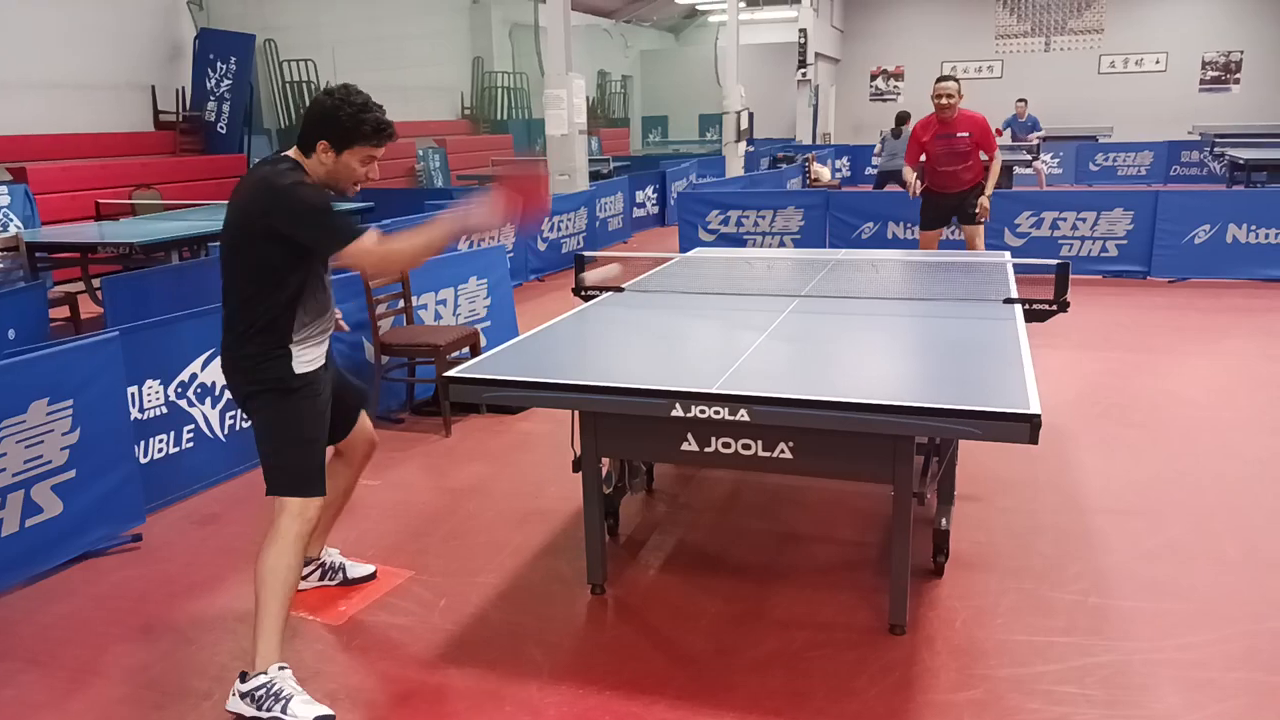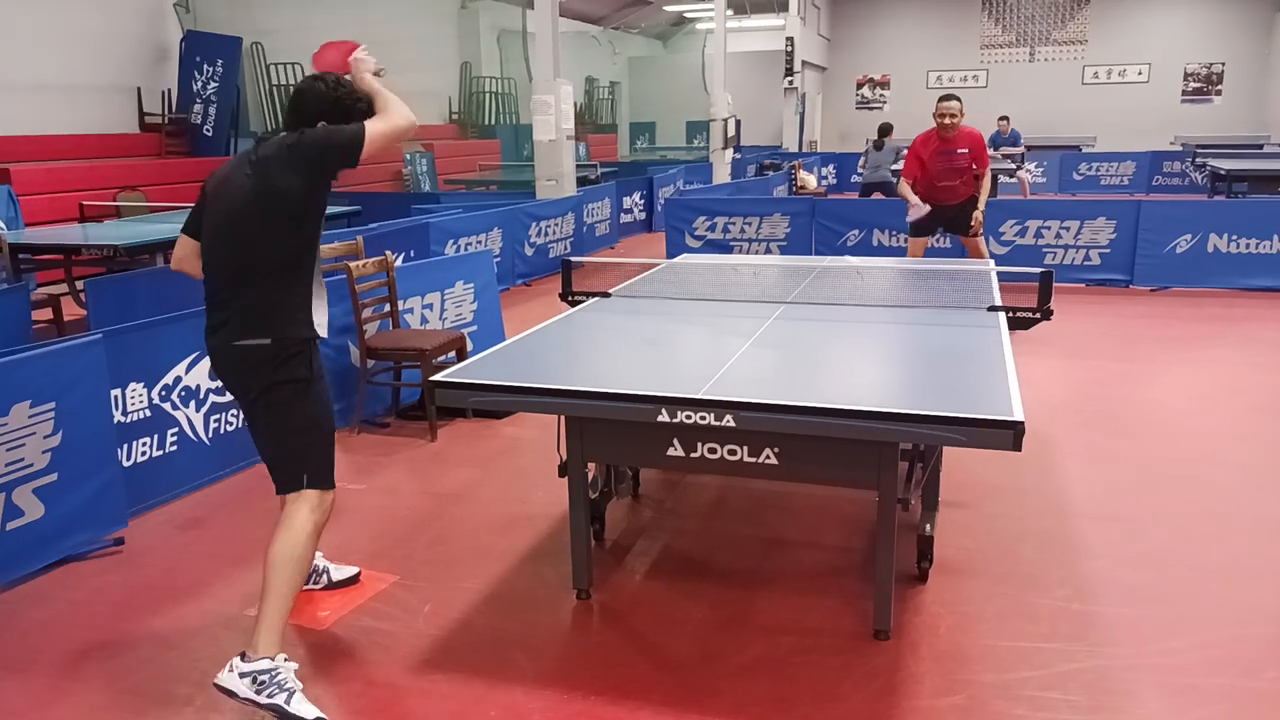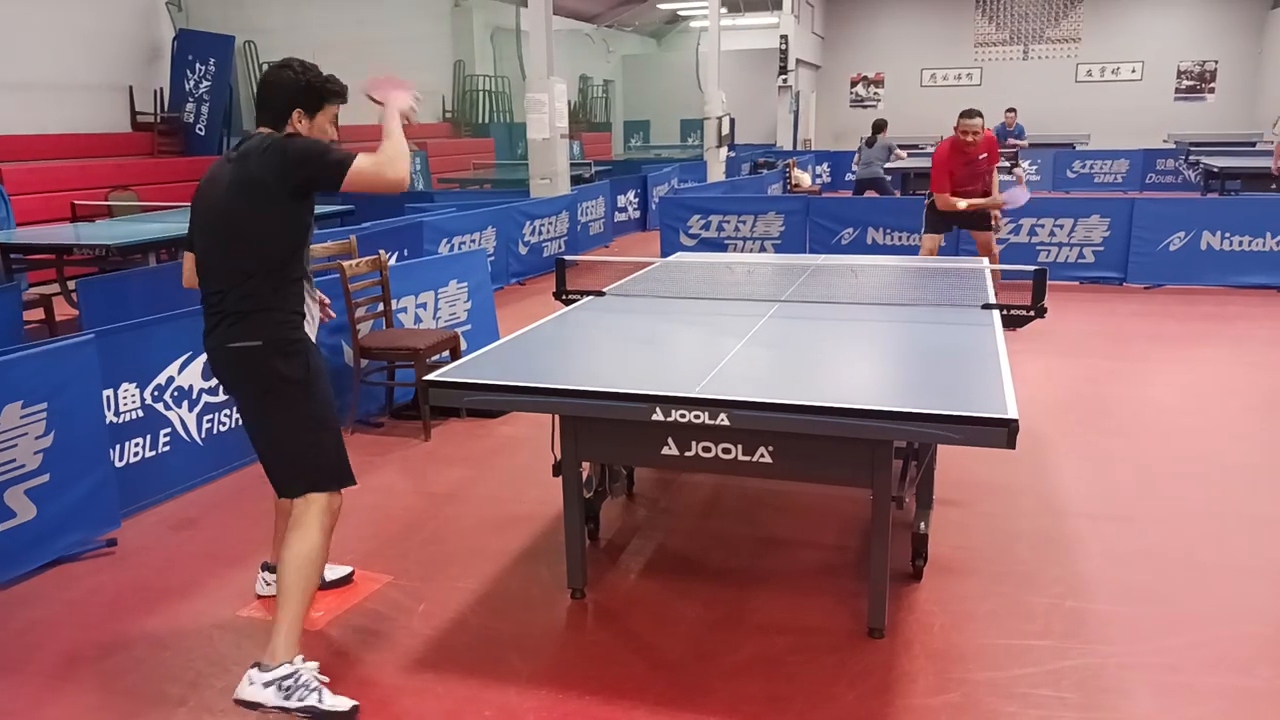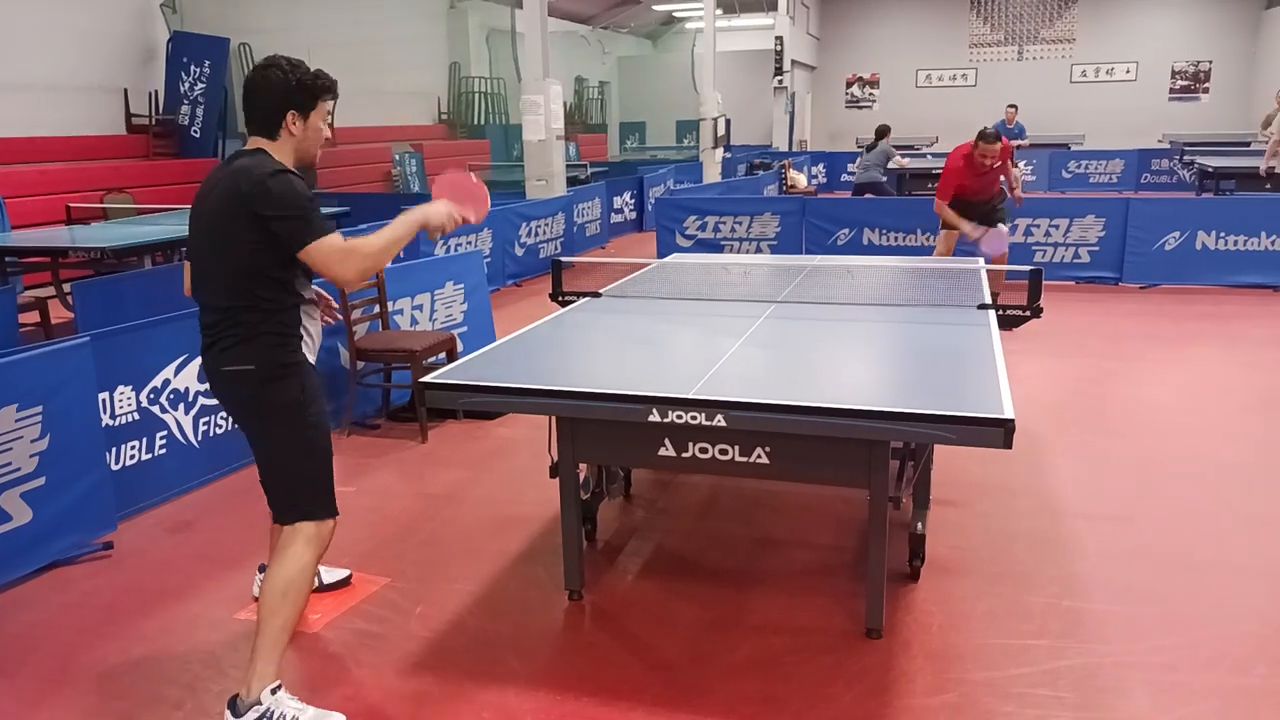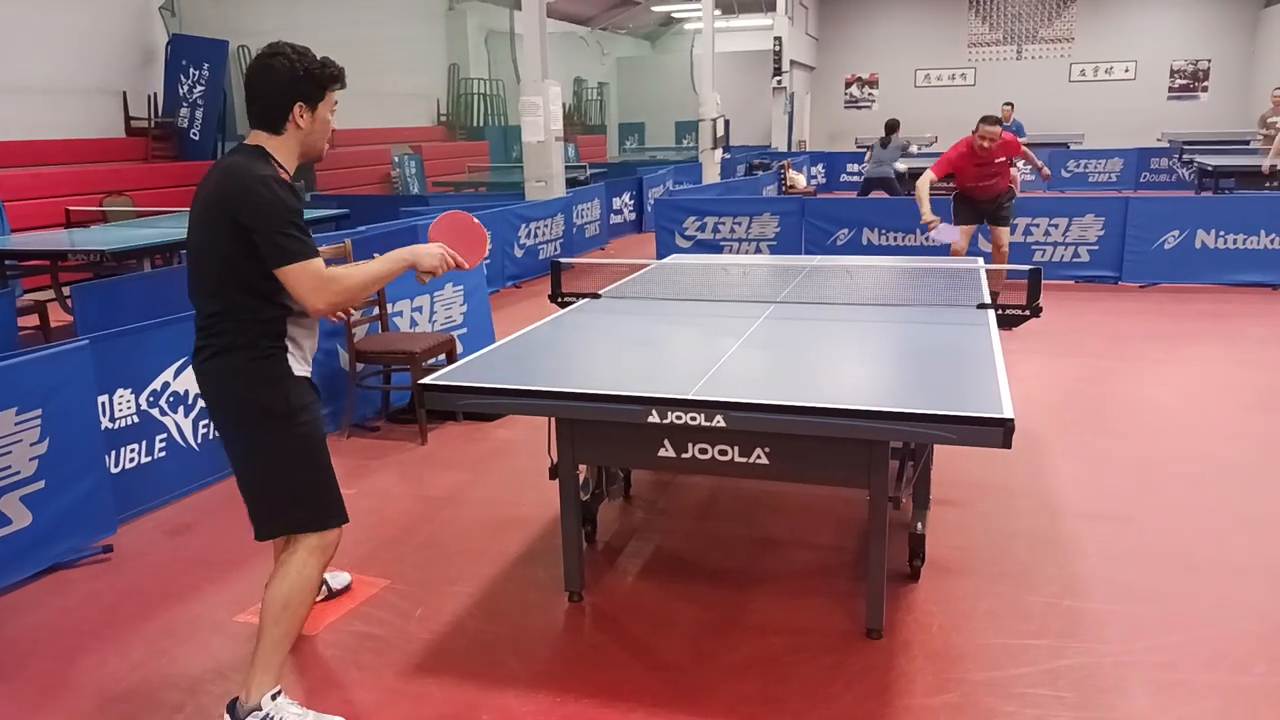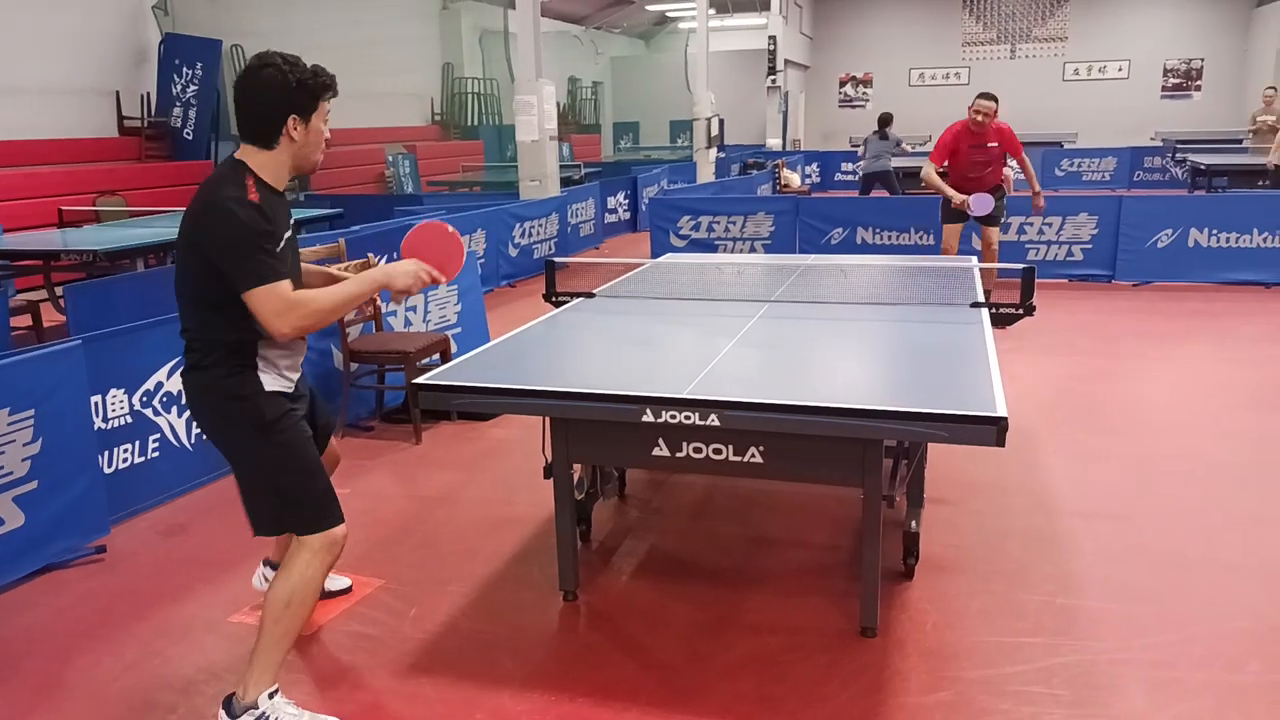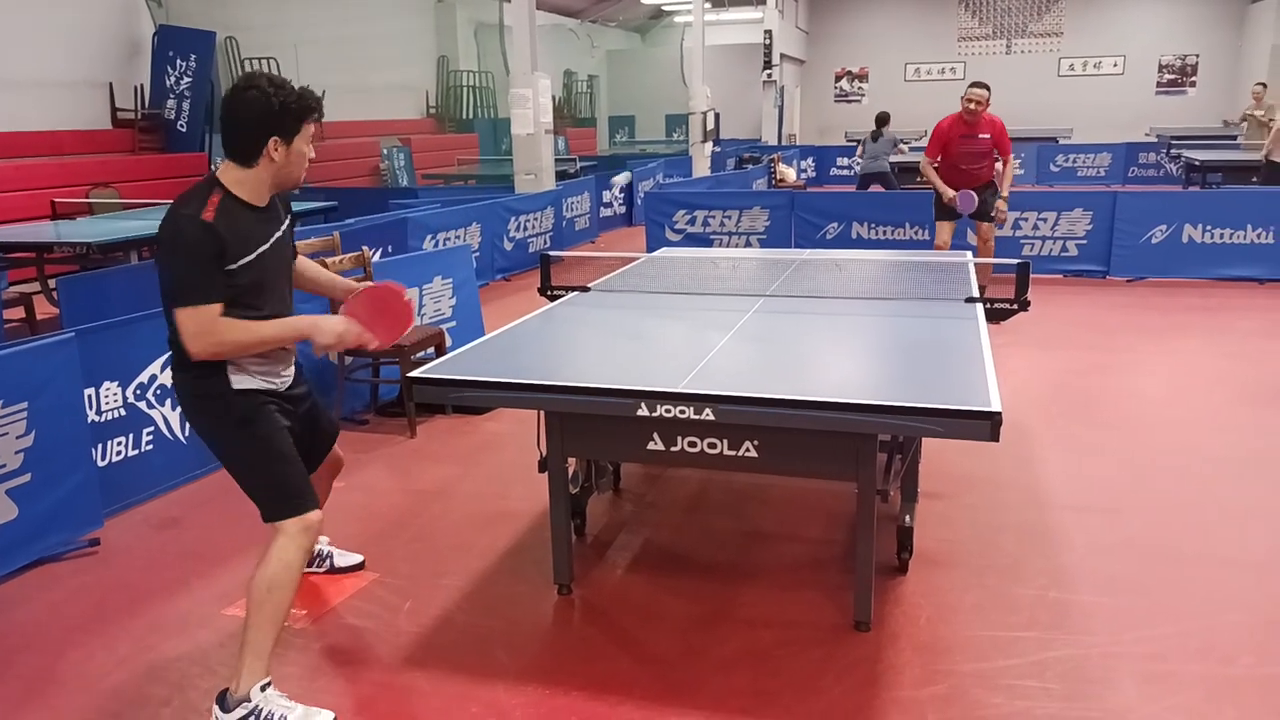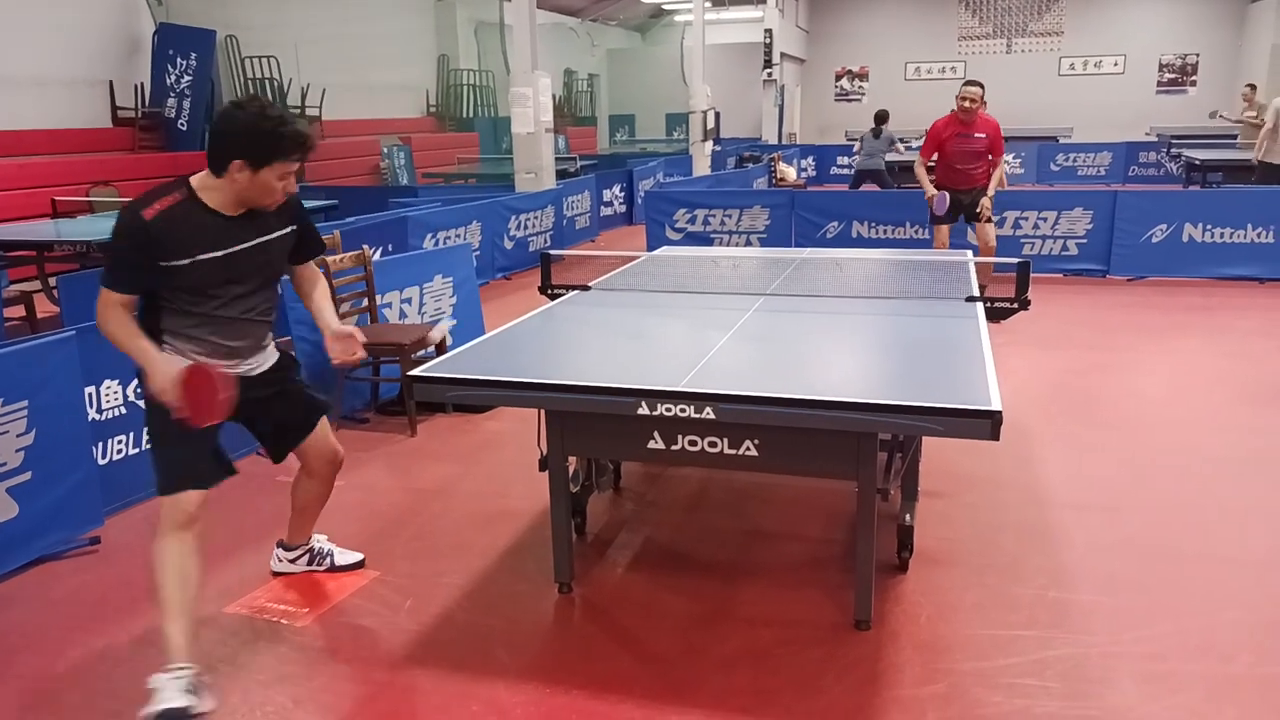
dt=0.2s
person 1, frame 1
left shoulder: (277, 179)
right shoulder: (289, 200)
right elbow: (376, 258)
right wrist: (465, 221)
left hip: (301, 355)
right hip: (273, 369)
left knee: (359, 442)
right knee: (297, 505)
left ankle: (312, 560)
person 1, frame 2
left shoulder: (230, 175)
right shoulder: (302, 152)
left elbow: (186, 259)
right elbow: (401, 124)
right wrist: (368, 77)
left hip: (238, 344)
right hip: (277, 351)
left knee: (317, 436)
right knee: (311, 495)
left ankle: (296, 564)
right ankle: (260, 664)
person 1, frame 3
left shoulder: (219, 175)
right shoulder: (287, 154)
left elbow: (193, 273)
right elbow: (393, 174)
right wrist: (394, 110)
left hip: (232, 347)
right hip: (273, 350)
left knee: (298, 466)
right knee: (321, 494)
left ankle: (288, 569)
person 1, frame 4
left shoulder: (223, 181)
right shoulder: (271, 182)
left elbow: (195, 281)
right elbow: (347, 265)
right wrist: (420, 217)
left hip: (234, 363)
right hip: (269, 371)
left knee: (295, 477)
right knee: (312, 524)
left ankle: (281, 574)
person 1, frame 5
left shoulder: (233, 173)
right shoulder: (262, 186)
right elbow: (319, 294)
left wrist: (301, 287)
right wrist: (410, 257)
left hip: (237, 369)
right hip: (260, 380)
left knee: (297, 494)
right knee: (320, 530)
left ankle: (292, 581)
person 1, frame 6
left shoulder: (251, 189)
right shoulder: (235, 205)
right elbow: (284, 318)
left wrist: (329, 278)
right wrist: (381, 278)
left hip: (265, 382)
right hip: (242, 393)
left knee: (323, 457)
right knee: (323, 534)
left ankle: (281, 571)
person 1, frame 7
left shoulder: (273, 200)
right shoulder: (195, 225)
right elbow: (202, 339)
left wrist: (347, 289)
right wrist: (311, 327)
left hip: (277, 377)
right hip: (225, 392)
left knee: (325, 460)
right knee: (298, 520)
left ankle: (302, 554)
person 1, frame 8
left shoulder: (282, 209)
right shoulder: (149, 221)
left elbow: (306, 269)
right elbow: (112, 311)
left wrist: (329, 322)
right wrist: (157, 365)
left hip: (261, 365)
right hip: (183, 383)
left knee: (325, 456)
right knee: (182, 513)
left ankle: (294, 548)
person 2, frame 1
left shoulder: (977, 122)
right shoulder: (921, 128)
left elbow: (995, 158)
right elbow: (908, 165)
left wrist: (987, 194)
right wrist: (912, 180)
left hip: (971, 192)
right hip: (935, 194)
left knee: (976, 247)
right knee: (926, 251)
person 2, frame 2
left shoulder: (974, 138)
right shoulder: (920, 143)
left elbow: (985, 174)
right elbow: (904, 183)
left wrist: (980, 208)
right wrist: (913, 200)
left hip: (964, 204)
right hip: (928, 205)
left knee: (982, 257)
right knee: (913, 257)
person 2, frame 3
left shoulder: (990, 140)
right shoulder: (943, 154)
left elbow: (992, 169)
right elbow: (941, 202)
left wrist: (994, 205)
right wrist: (984, 202)
left hip: (980, 202)
right hip: (946, 204)
left knee: (990, 250)
right knee: (928, 250)
person 2, frame 4
left shoulder: (1004, 145)
right shoulder: (956, 164)
right elbow: (940, 207)
left wrist: (1014, 187)
right wrist: (965, 227)
left hip: (993, 199)
right hip: (959, 201)
left knee: (1001, 252)
right knee: (943, 251)
person 2, frame 5
left shoulder: (1008, 141)
right shoulder: (959, 152)
left elbow: (1022, 151)
right elbow: (923, 182)
left wrist: (1039, 166)
right wrist: (926, 212)
left hip: (1000, 198)
right hip: (968, 199)
left knee: (1001, 248)
right knee: (958, 249)
person 2, frame 6
left shoulder: (1003, 132)
right shoulder: (954, 133)
left elbow: (1022, 159)
right elbow: (927, 172)
left wrist: (1036, 191)
right wrist: (951, 194)
left hip: (991, 193)
right hip: (959, 194)
left knee: (991, 246)
right knee: (948, 247)
left ankle: (986, 297)
person 2, frame 7
left shoulder: (995, 125)
right shoulder: (945, 126)
left elbow: (1008, 162)
right elbow: (925, 165)
left wrist: (1003, 197)
right wrist: (943, 190)
left hip: (983, 189)
right hip: (949, 191)
left knee: (987, 242)
right knee: (941, 244)
left ankle: (980, 293)
person 2, frame 8
left shoulder: (991, 126)
right shoulder: (940, 126)
left elbow: (998, 164)
right elbow: (920, 164)
left wrist: (989, 196)
right wrist: (928, 188)
left hip: (978, 191)
right hip: (944, 192)
left knee: (989, 244)
right knee: (940, 246)
left ankle: (980, 294)
